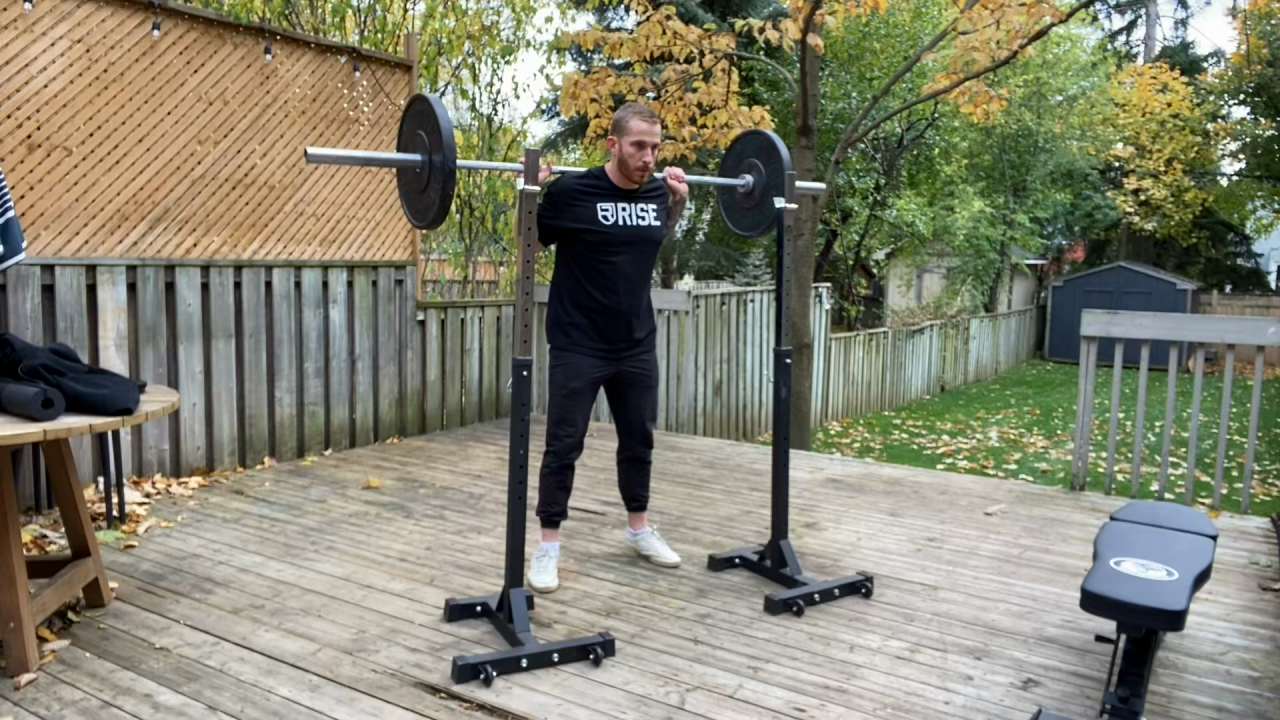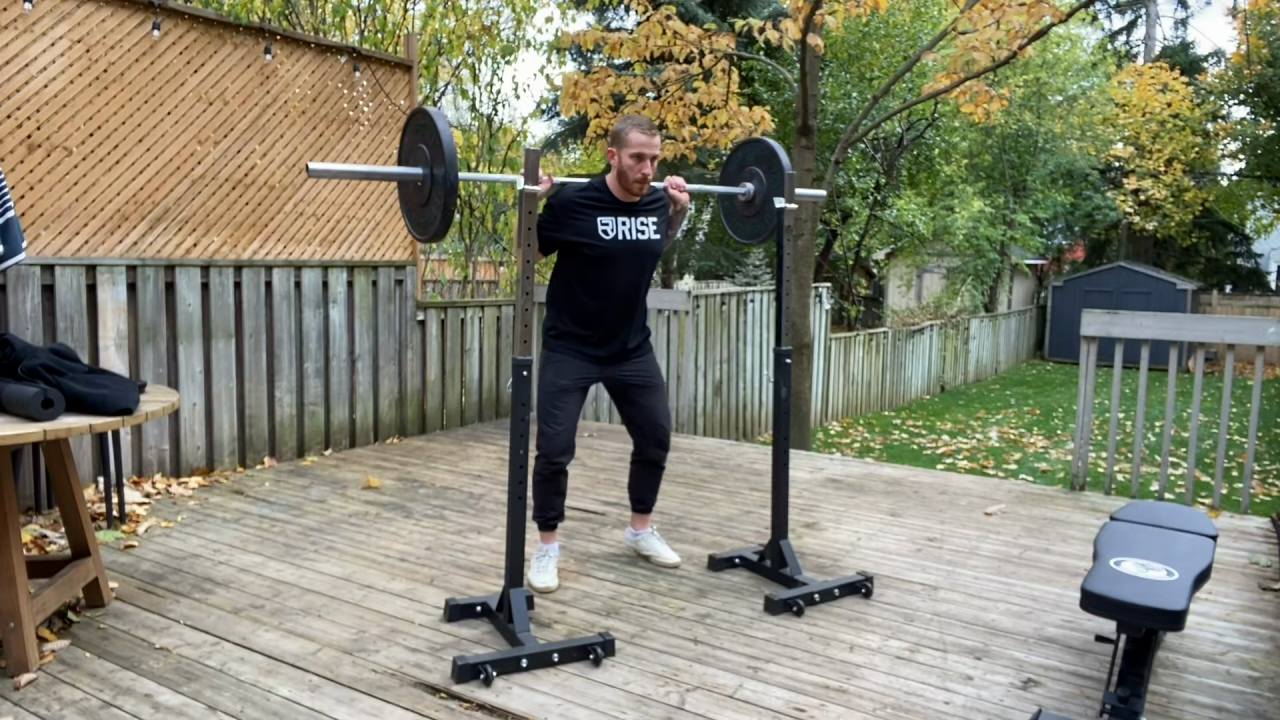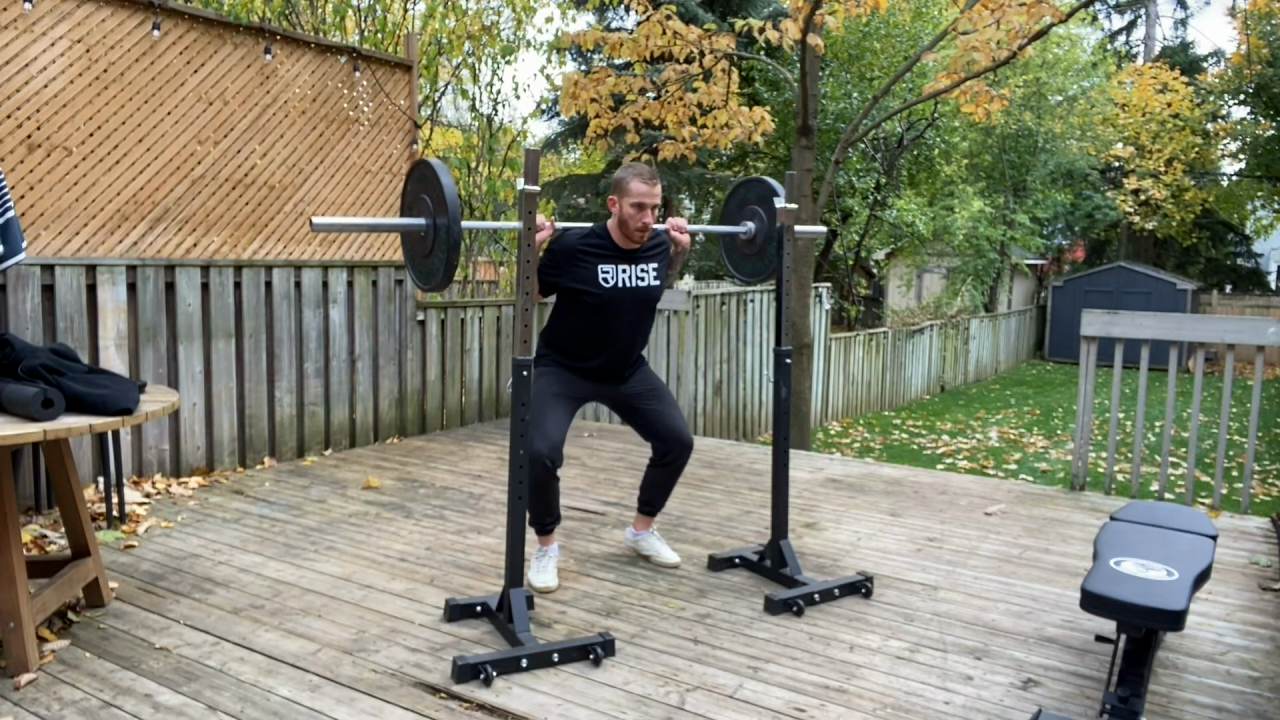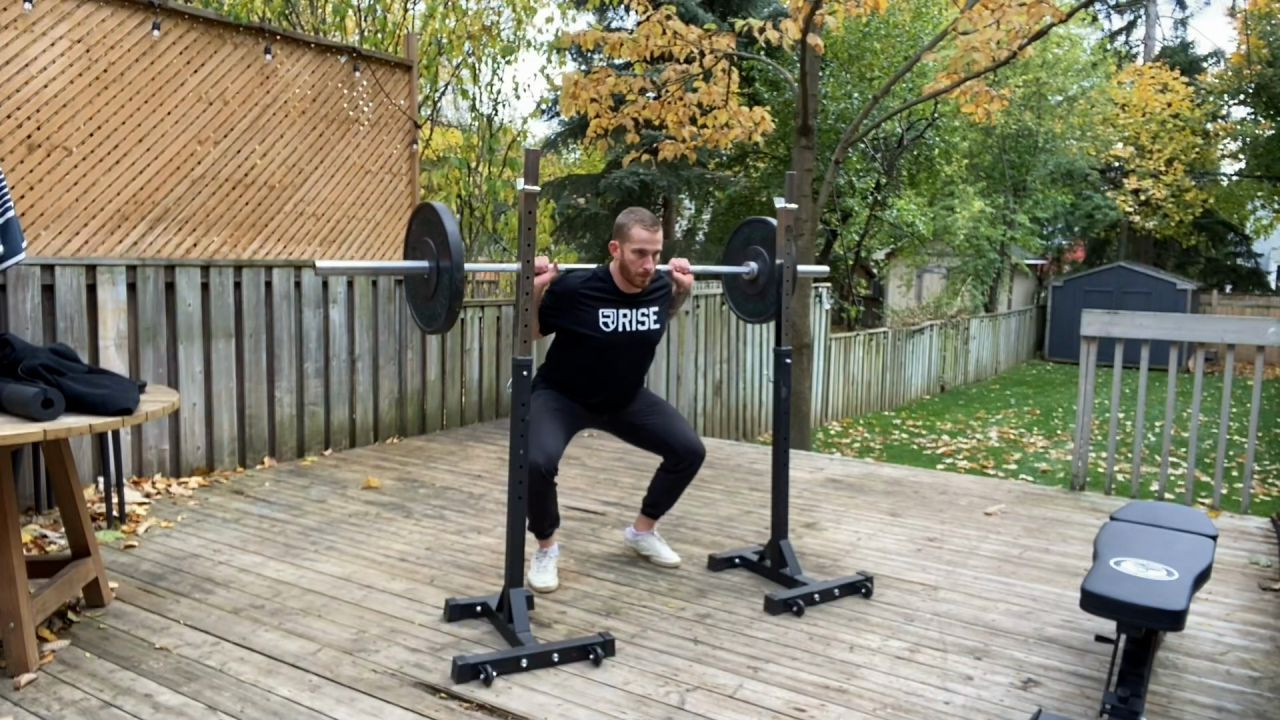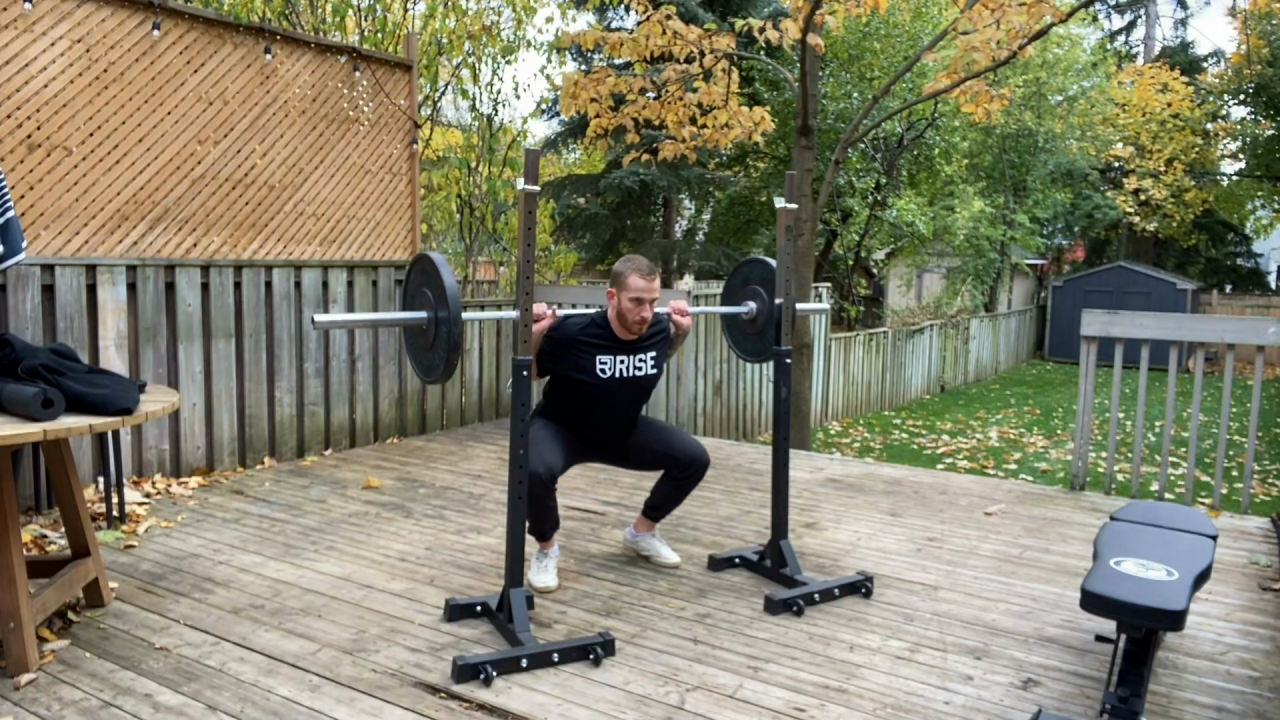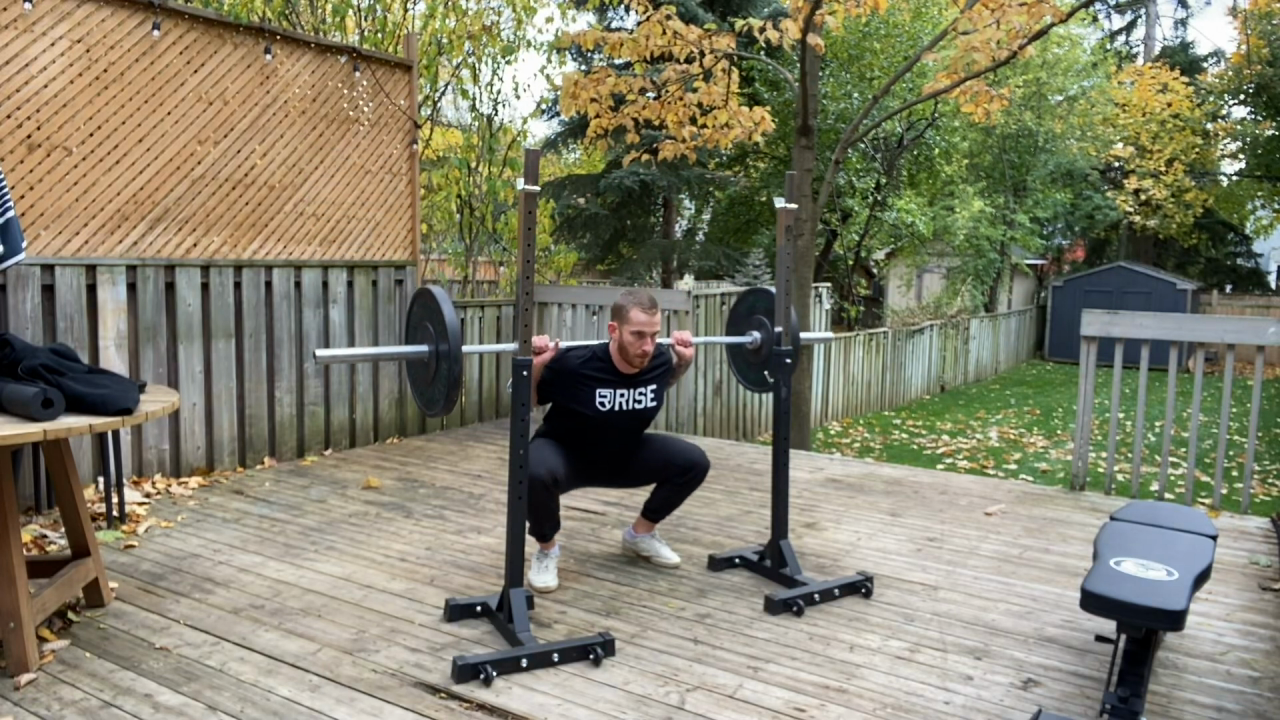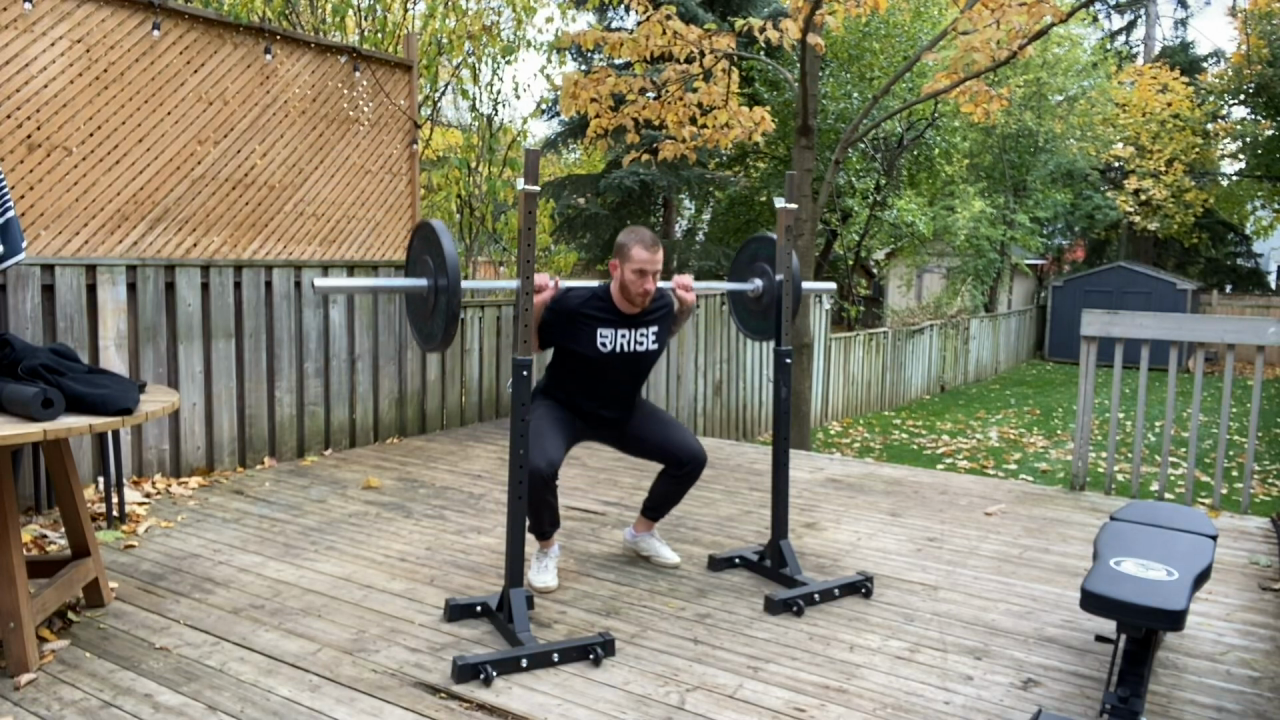
dt=0.7s
person 1, frame 1
left shoulder: (657, 193)
right shoulder: (573, 191)
left wrist: (678, 201)
left hip: (636, 342)
right hip: (578, 344)
left knee: (638, 440)
right knee: (564, 445)
left ankle: (638, 529)
right ankle: (547, 546)
person 1, frame 2
left shoulder: (657, 204)
right shoulder: (573, 202)
left wrist: (680, 208)
left hip: (632, 347)
right hip: (571, 348)
left knee: (655, 439)
right knee: (555, 448)
left ankle: (641, 529)
right ankle: (546, 547)
person 1, frame 3
left shoulder: (658, 246)
right shoulder: (574, 247)
right elbow: (529, 294)
left wrist: (680, 250)
right wrist: (532, 249)
left hip: (627, 369)
right hip: (564, 368)
left knee: (677, 441)
right knee: (542, 452)
left ankle: (642, 530)
right ankle: (546, 547)
person 1, frame 4
left shoulder: (659, 286)
right shoulder: (575, 288)
right elbow: (528, 332)
left wrist: (683, 289)
right wrist: (535, 289)
left hip: (626, 397)
right hip: (563, 395)
left knee: (689, 449)
right knee: (538, 462)
left ankle: (642, 531)
right ankle: (546, 548)
person 1, frame 5
left shoulder: (657, 329)
right shoulder: (573, 334)
left wrist: (682, 330)
right wrist: (534, 335)
left hip: (624, 430)
right hip: (561, 429)
left knee: (693, 458)
right knee: (537, 470)
left ankle: (641, 532)
right ankle: (546, 549)
person 1, frame 6
left shoulder: (658, 360)
right shoulder: (574, 365)
left wrist: (684, 360)
right wrist: (535, 366)
left hip: (624, 455)
right hip: (564, 453)
left knee: (693, 462)
right knee: (538, 472)
left ankle: (640, 533)
right ankle: (546, 550)
person 1, frame 7
left shoulder: (662, 304)
right shoulder: (575, 305)
left wrist: (686, 307)
right wrist: (536, 307)
left hip: (623, 409)
right hip: (560, 407)
left knee: (690, 456)
right knee: (539, 466)
left ankle: (641, 533)
right ankle: (545, 549)
